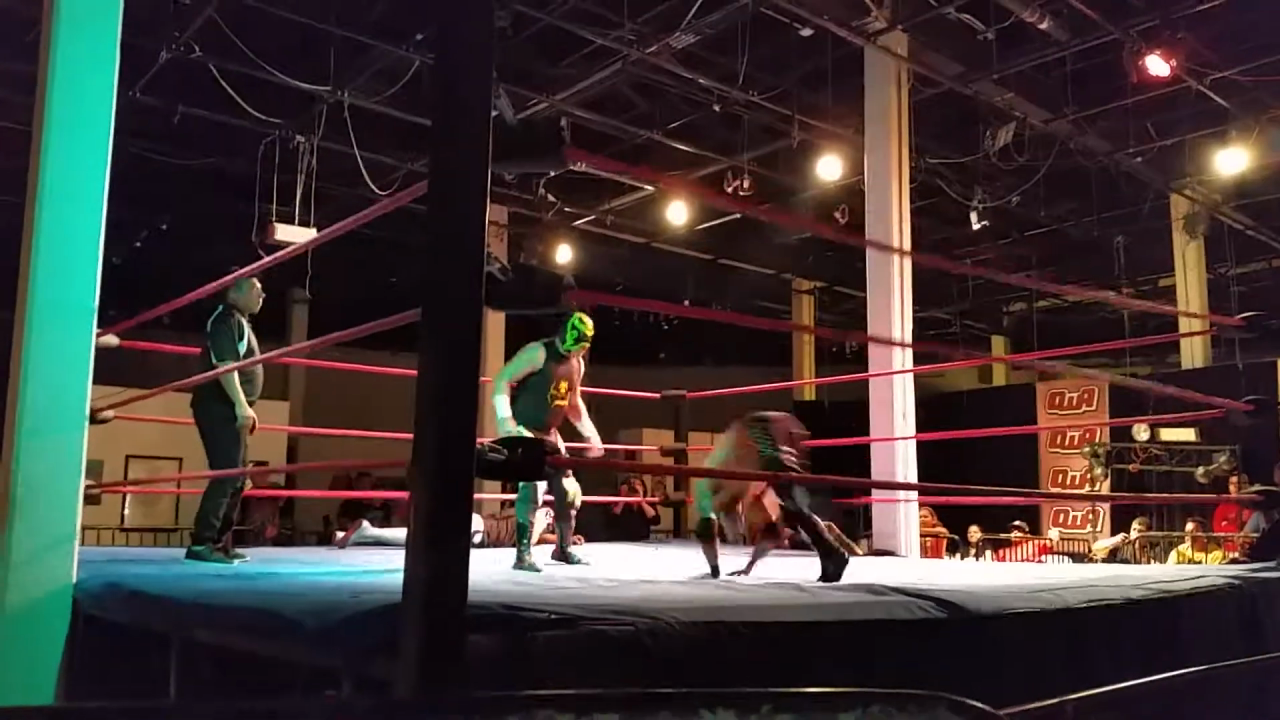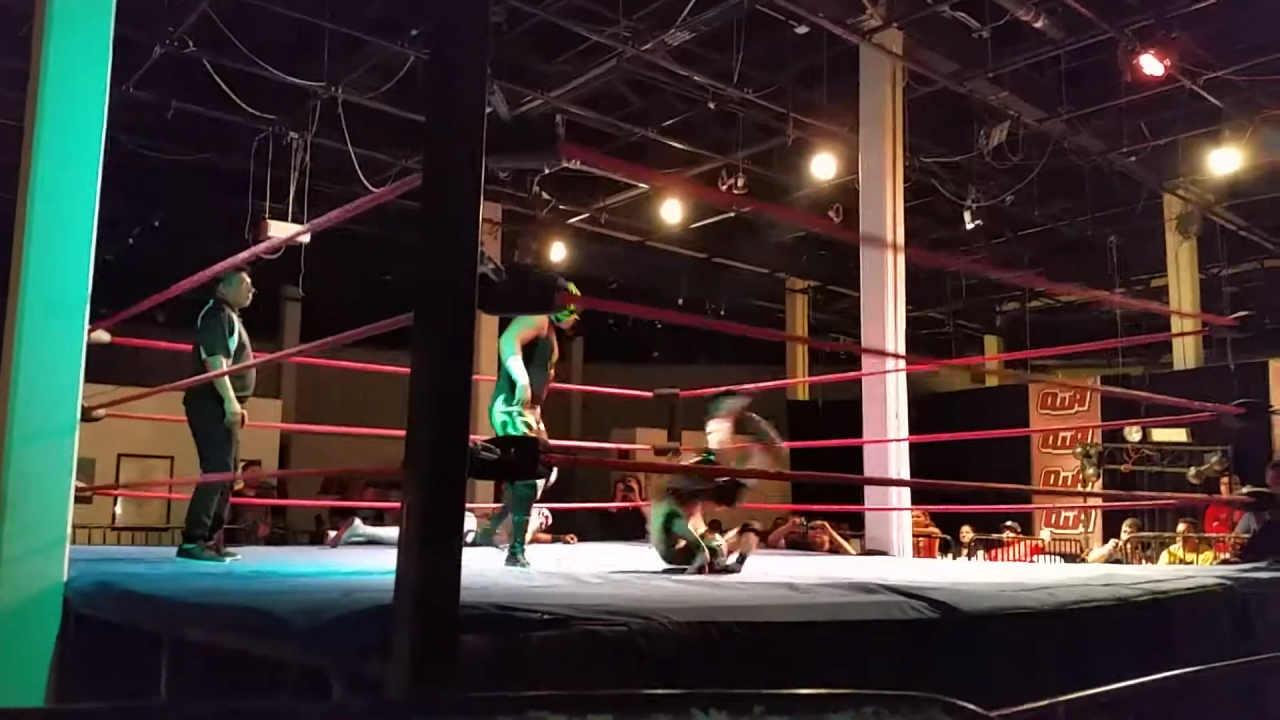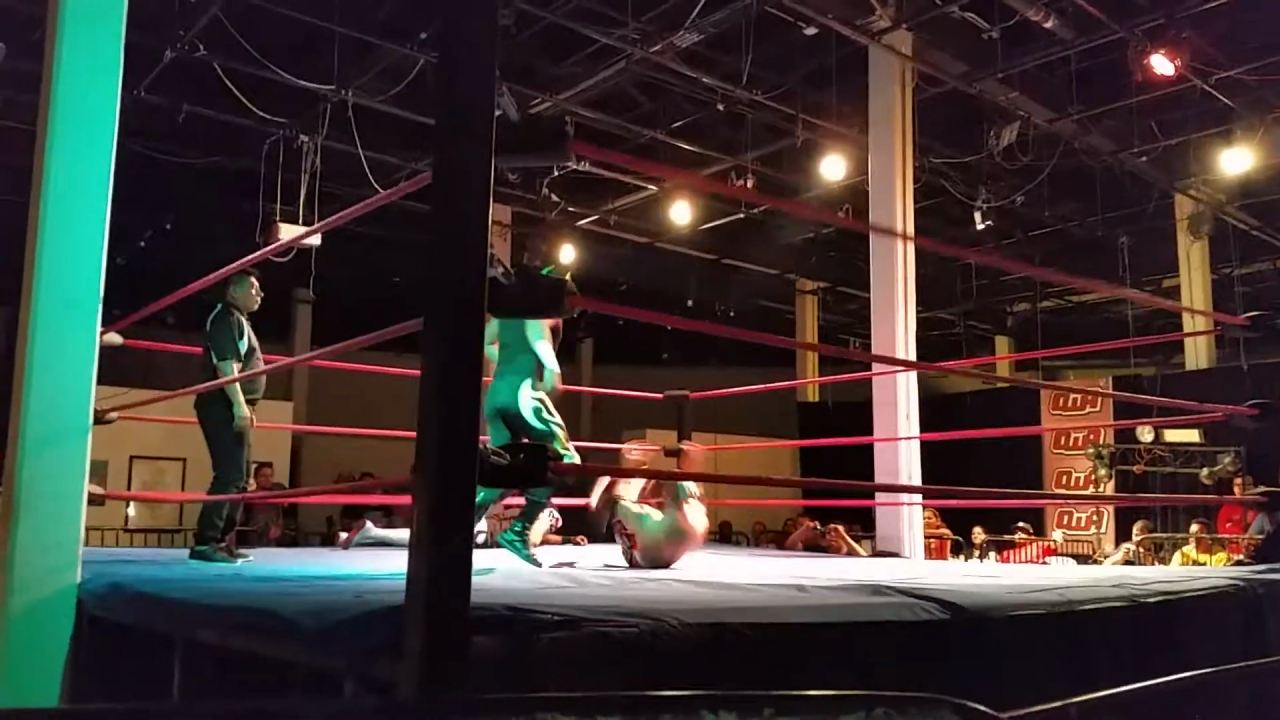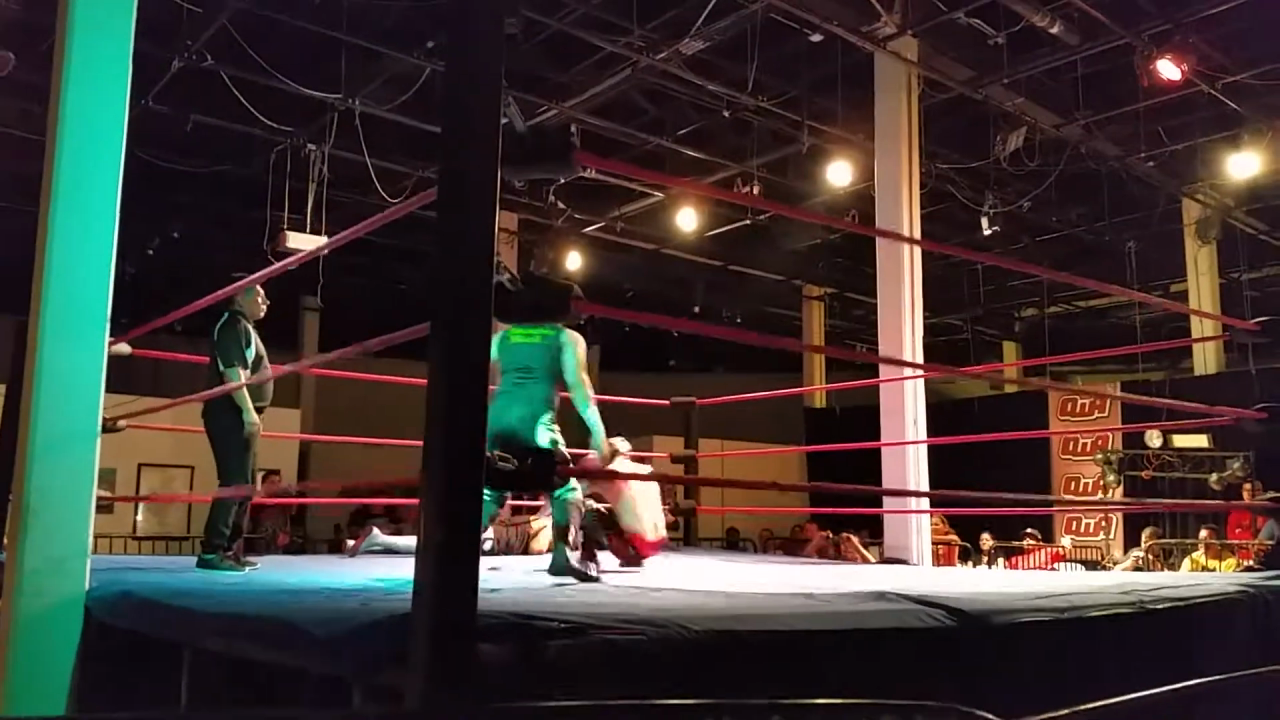
dt=0.2s
person 1, frame 1
left shoulder: (240, 322)
right shoulder: (226, 319)
right elbow: (224, 364)
left wrist: (246, 408)
right wrist: (241, 405)
left hip: (230, 410)
right hip: (220, 408)
left knee: (236, 476)
right knee: (226, 474)
left ankle: (219, 542)
right ankle: (201, 543)
person 1, frame 2
left shoulder: (230, 317)
right shoulder: (216, 314)
right elbow: (215, 360)
left wrist: (236, 404)
right wrist: (230, 400)
left hip: (223, 406)
right hip: (213, 405)
left knee: (227, 473)
right knee: (218, 471)
left ankle: (210, 540)
right ankle: (192, 541)
person 1, frame 3
left shoulder: (238, 321)
right shoulder: (225, 318)
right elbow: (225, 365)
left wrist: (245, 408)
right wrist: (239, 405)
left hip: (235, 409)
right hip: (224, 408)
left knee: (238, 476)
right knee: (229, 474)
left ankle: (221, 541)
right ankle: (204, 543)
person 1, frame 4
left shoulder: (245, 328)
right shoulder: (232, 326)
right elbow: (232, 372)
left wrist: (251, 414)
right wrist: (249, 412)
left hip: (239, 417)
right hip: (231, 416)
left knee: (245, 484)
right knee: (235, 483)
left ankle: (229, 550)
right ankle: (212, 552)
person 2, frame 1
left shoulder: (577, 364)
right shoulder: (538, 353)
left elbow: (573, 403)
right elbow: (501, 382)
left wrist: (591, 434)
right wrist: (505, 420)
left hip: (549, 434)
right hip: (521, 430)
left knee: (566, 491)
right knee: (534, 483)
left ankle: (564, 548)
right ankle: (524, 553)
person 2, frame 2
left shoulder: (547, 329)
right shoulder: (536, 320)
right elbow: (507, 343)
right wrist: (523, 382)
left hip: (523, 409)
right hip: (510, 408)
left knee: (543, 471)
right knee: (533, 473)
left ankle: (496, 525)
right ankle: (515, 550)
person 2, frame 3
left shoulder: (507, 315)
right elbow: (536, 327)
right wrist: (551, 363)
left hip: (497, 397)
right hip: (523, 391)
right knee: (565, 461)
person 2, frame 4
left shoulder: (504, 336)
right shoulder: (568, 338)
right elbow: (577, 382)
right wrist: (597, 430)
left hip: (498, 421)
right hip: (535, 423)
left knee: (490, 495)
right knee: (567, 492)
person 3, frame 1
right shoulder: (541, 514)
left elbow: (539, 534)
right elbow: (528, 539)
left hip: (475, 525)
right hip: (474, 527)
left ankle: (360, 532)
right ankle: (366, 531)
person 3, frame 2
right shoulder: (534, 514)
left elbow: (531, 536)
right elbow: (521, 539)
left wrist: (558, 538)
left hip: (467, 524)
right hip: (467, 526)
left ankle: (359, 530)
right ankle: (360, 529)
person 3, frame 3
right shoulder: (544, 515)
left elbow: (540, 537)
right elbow: (532, 540)
left wrist: (568, 539)
right wrist: (562, 537)
left hip: (477, 527)
right hip: (476, 528)
left ankle: (353, 538)
right ankle: (370, 532)
person 3, frame 4
left shoulder: (535, 521)
right shoulder: (547, 523)
right elbow: (536, 548)
left hip: (487, 533)
right hip: (488, 536)
left ankle: (371, 540)
right ankle: (375, 538)
